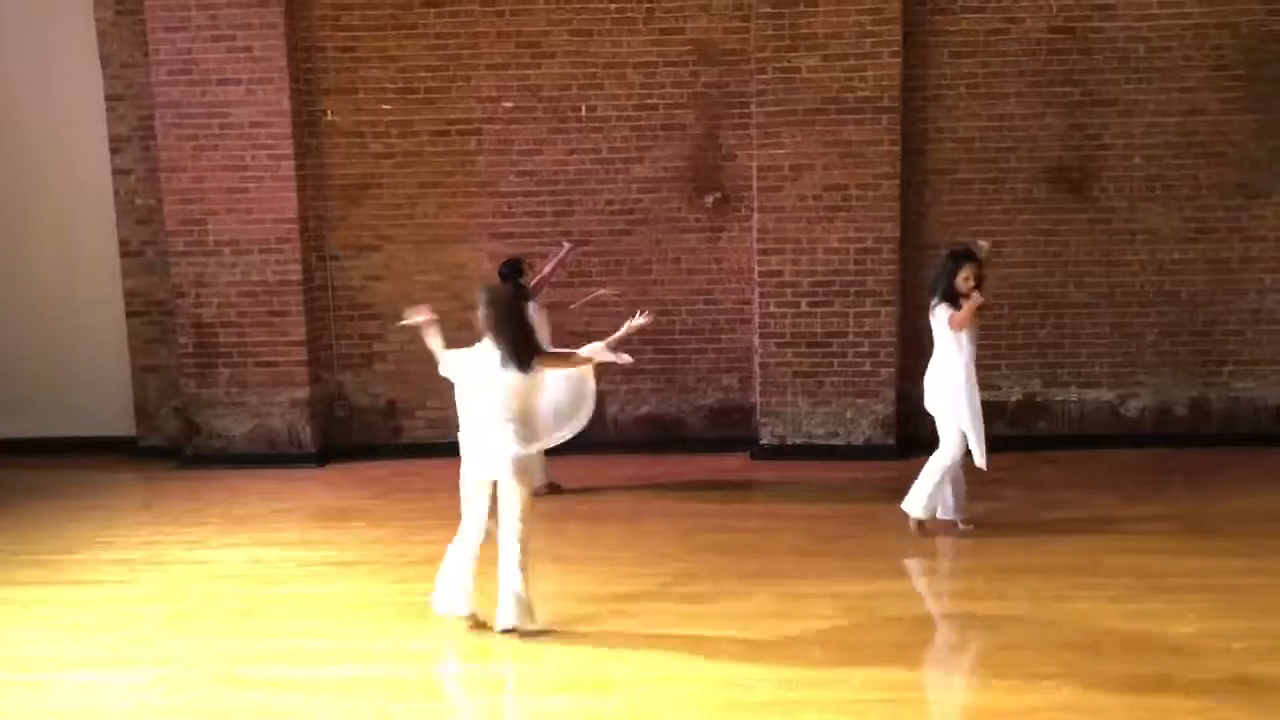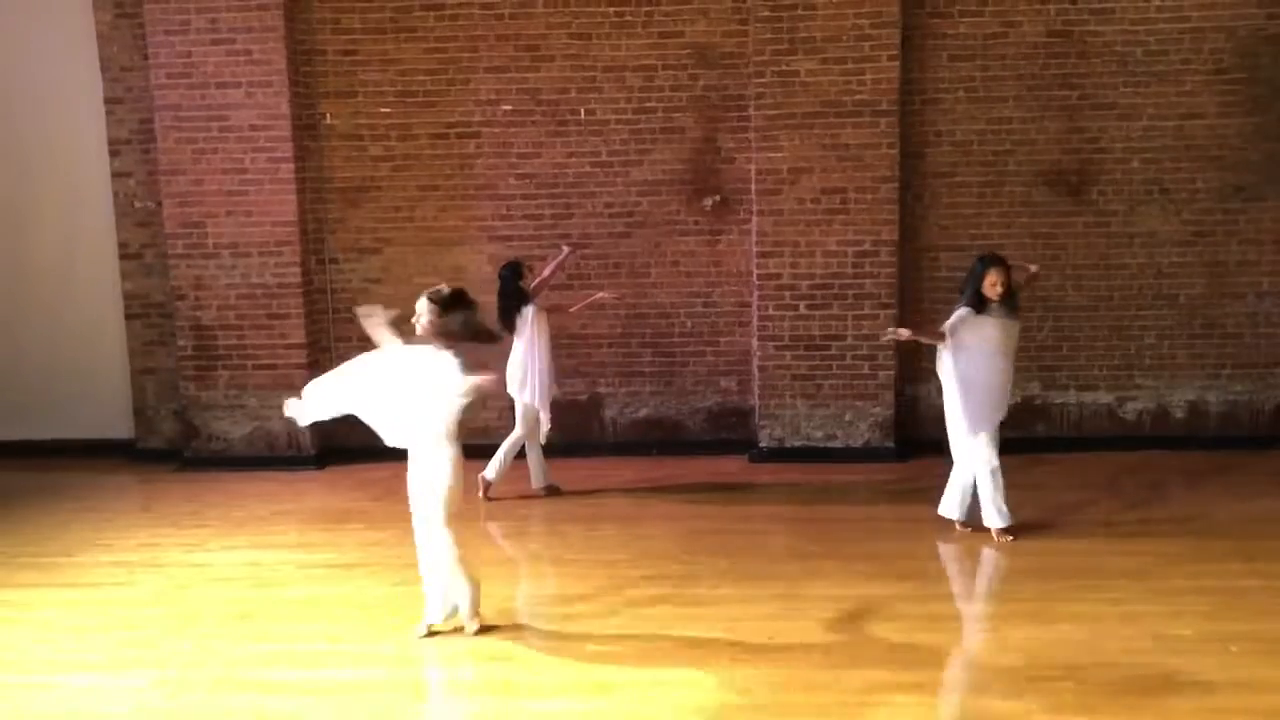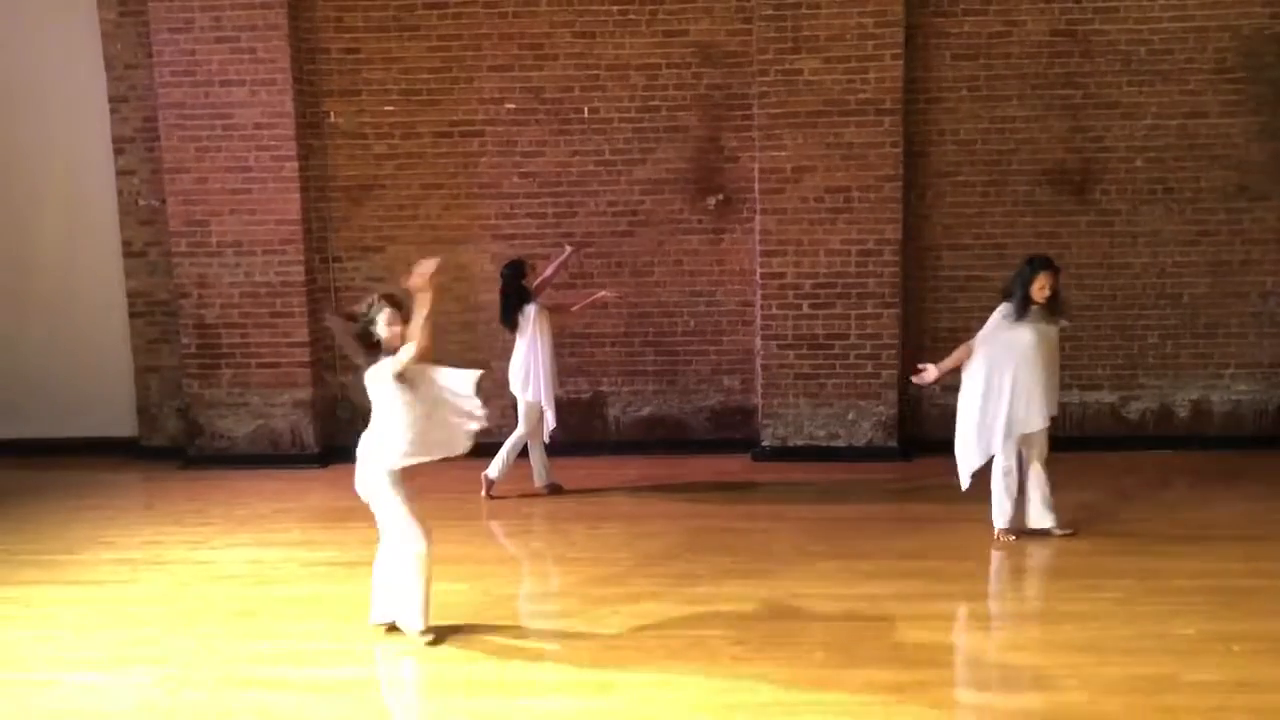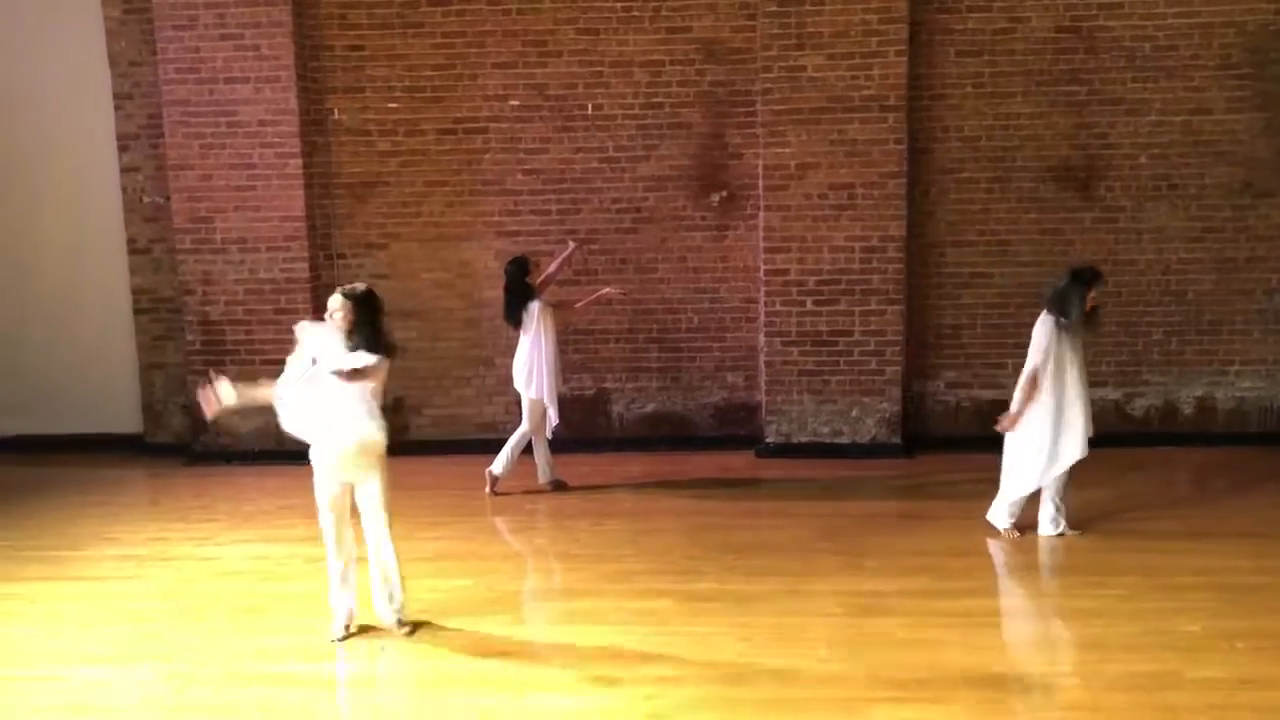
dt=0.4s
person 1, frame 1
left shoulder: (470, 359)
right shoulder: (530, 359)
left elbow: (442, 358)
right elbow: (581, 358)
left wrist: (430, 326)
right wrist: (620, 335)
left hip: (477, 456)
right hip: (515, 457)
left knee: (471, 531)
right knee: (511, 535)
left ankle: (455, 601)
right ankle: (513, 614)
person 1, frame 2
left shoulder: (449, 361)
right shoulder: (424, 354)
left elbow: (462, 386)
right elbow: (399, 349)
left wrist: (479, 380)
right wrist: (381, 325)
left hip: (440, 457)
right hip: (423, 456)
left knee: (437, 535)
right knee: (425, 535)
left ankle: (467, 605)
right ankle: (439, 609)
person 1, frame 3
left shoulder: (395, 365)
right shoulder: (385, 367)
right elbow: (417, 346)
right wrist: (423, 296)
left hip: (381, 466)
right hip: (381, 468)
left knee: (392, 541)
right knee: (412, 542)
left ankle: (386, 613)
right ankle: (411, 619)
person 1, frame 4
left shoulder: (375, 361)
right shoulder: (314, 356)
left elbow: (352, 376)
right elbow: (279, 390)
left wrist: (322, 372)
right wrist: (235, 394)
left hip: (366, 458)
right hip: (325, 458)
left knee: (379, 534)
right knee: (335, 540)
left ankle: (392, 610)
right ankle: (343, 614)
person 2, frame 1
left shoulder: (959, 301)
right shoulder: (943, 308)
right elbow: (958, 322)
left wrist: (978, 258)
right wrist: (971, 306)
left hip: (958, 387)
right hip: (946, 388)
left knee: (955, 449)
right knee: (951, 449)
left ankle: (950, 510)
right ankle: (917, 508)
person 2, frame 2
left shoulder: (1007, 310)
right shoulder: (968, 314)
right elbow: (943, 335)
left wrist: (1029, 280)
right wrist: (915, 334)
left hip: (996, 396)
right hip: (973, 397)
left knee: (971, 455)
right knee: (986, 457)
left ankle: (954, 510)
right ankle: (996, 521)
person 2, frame 3
left shoulder: (1048, 316)
right shoulder: (1008, 313)
right elbow: (974, 345)
right wrist: (940, 368)
left hip: (1038, 401)
right hip: (1010, 400)
left knee: (1037, 459)
right knee: (1007, 460)
left ankle: (1042, 518)
right ankle: (1002, 521)
person 2, frame 4
left shoulder: (1070, 322)
right shoulder: (1050, 324)
right elbow: (1034, 370)
right wrist: (1017, 410)
left hip: (1064, 407)
right hip: (1043, 408)
left knee: (1060, 466)
right knee: (1036, 465)
left ankle: (1052, 523)
right ankle: (1002, 517)
person 3, frame 1
left shoulder: (531, 303)
right shoulder: (525, 301)
left elbow: (565, 308)
right elbow: (546, 273)
left wrist: (596, 295)
right wrist: (566, 251)
left ankle: (541, 480)
person 3, frame 2
left shoulder: (529, 307)
right shoulder: (524, 303)
left elbow: (565, 312)
right elbow: (546, 277)
left wrist: (594, 299)
right wrist: (566, 254)
left hip: (529, 374)
right hip: (525, 375)
left knee: (532, 431)
right knee: (522, 431)
left ankle: (540, 482)
right ankle: (487, 476)
person 3, frame 3
left shoulder: (532, 305)
right shoulder: (528, 303)
left elbow: (567, 310)
right elbow: (549, 275)
left wrist: (597, 297)
right wrist: (568, 254)
left hip: (533, 372)
right hip: (528, 373)
left knee: (535, 430)
right knee: (525, 430)
left ankle: (544, 480)
right ankle: (491, 474)
person 3, frame 4
left shoulder: (537, 303)
right shoulder: (531, 300)
left elbow: (572, 308)
right elbow: (553, 272)
left wrist: (602, 294)
right wrist: (571, 250)
left hip: (537, 370)
right hip: (532, 370)
left knee: (539, 427)
right knee: (529, 427)
left ankle: (547, 477)
right ankle: (495, 471)
